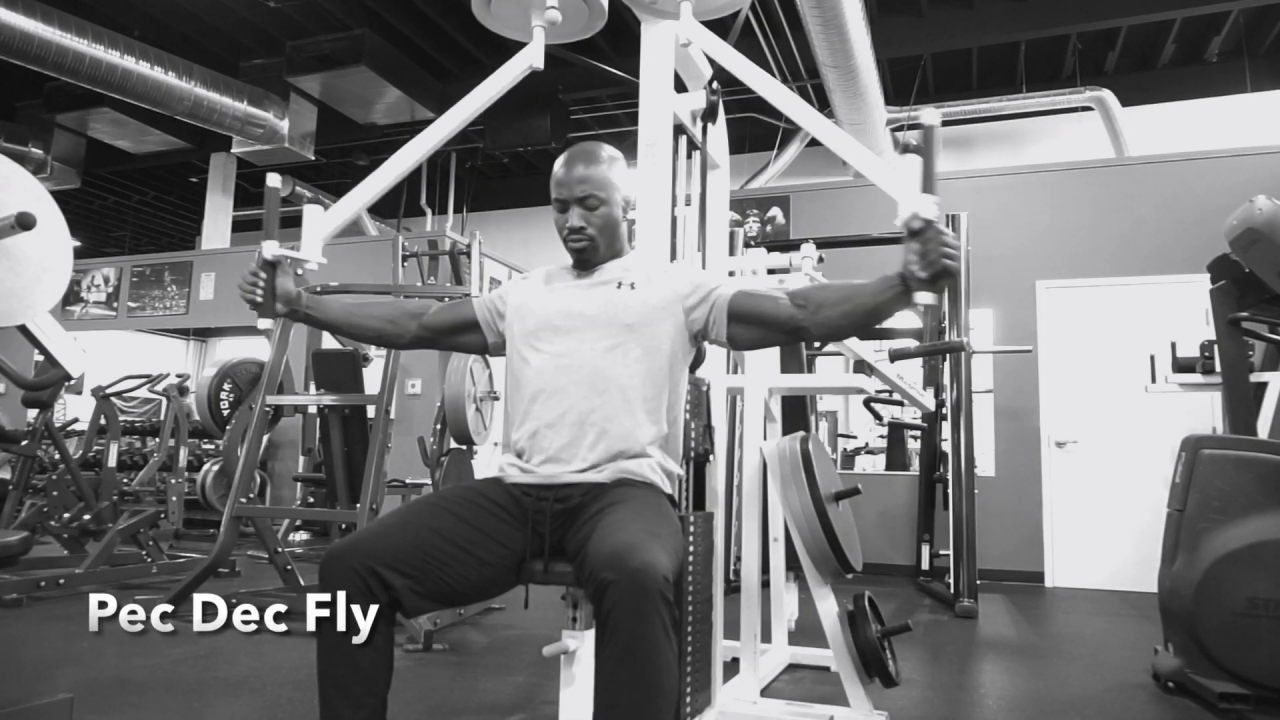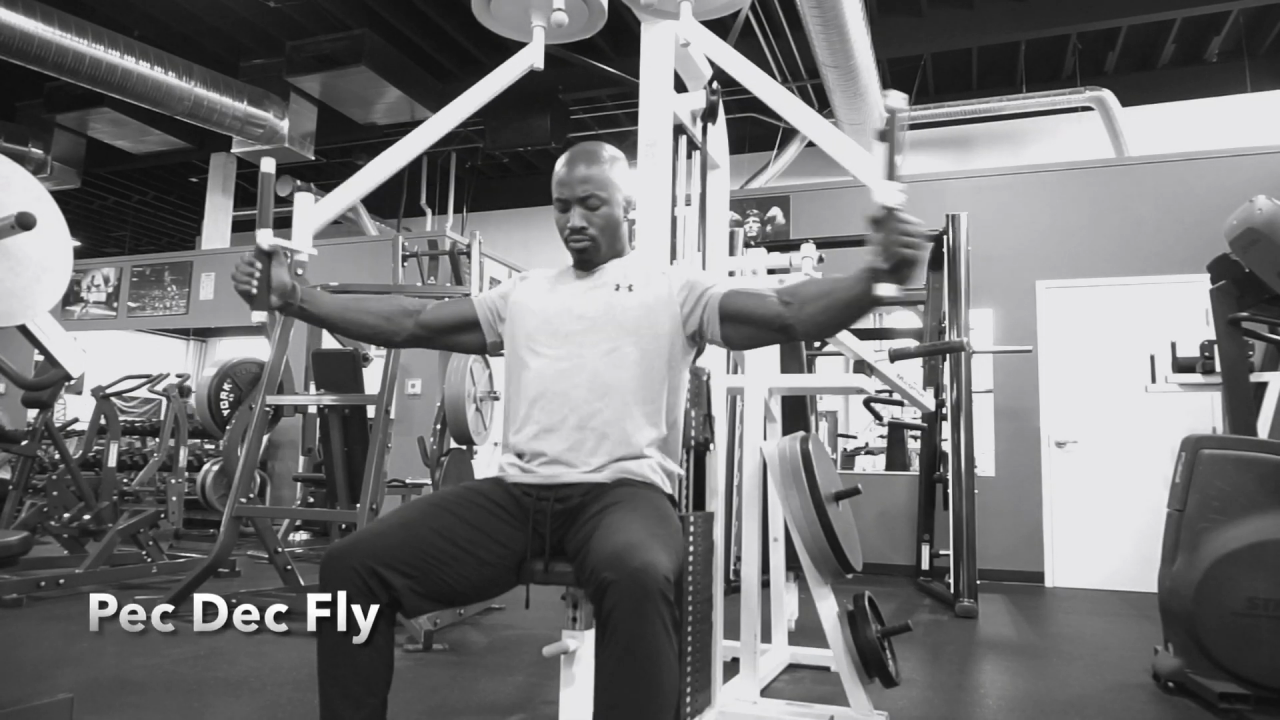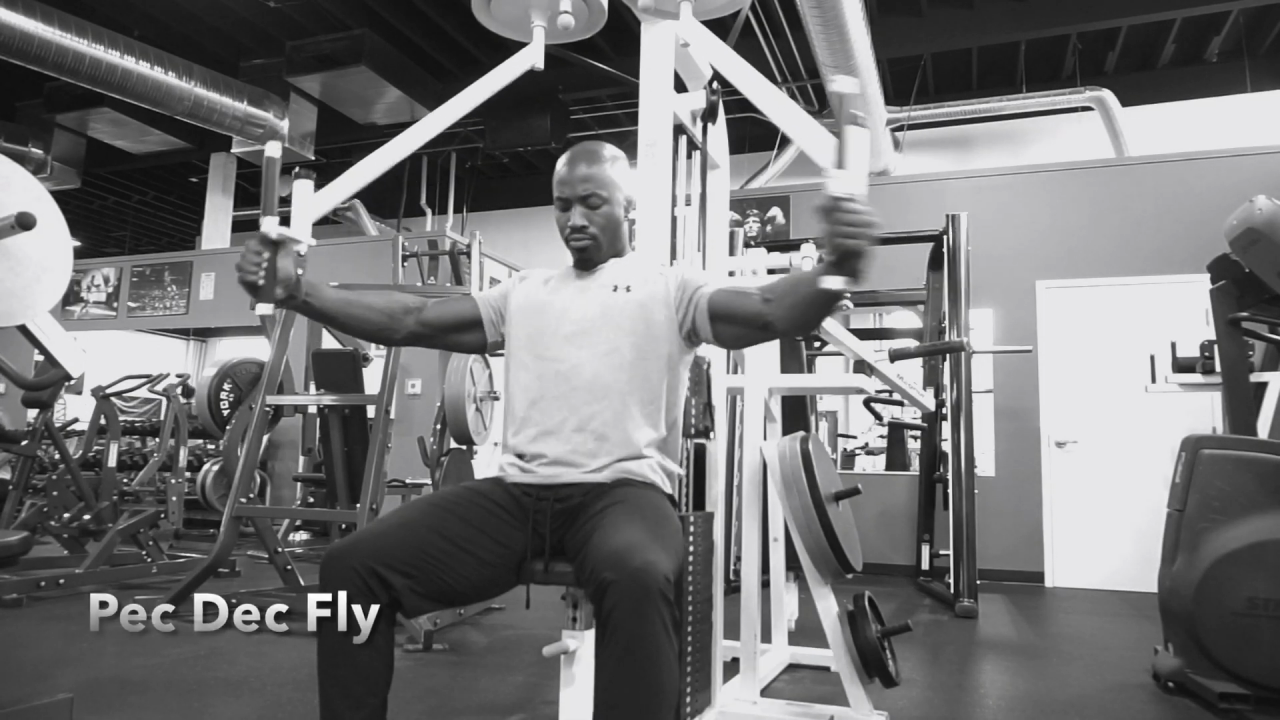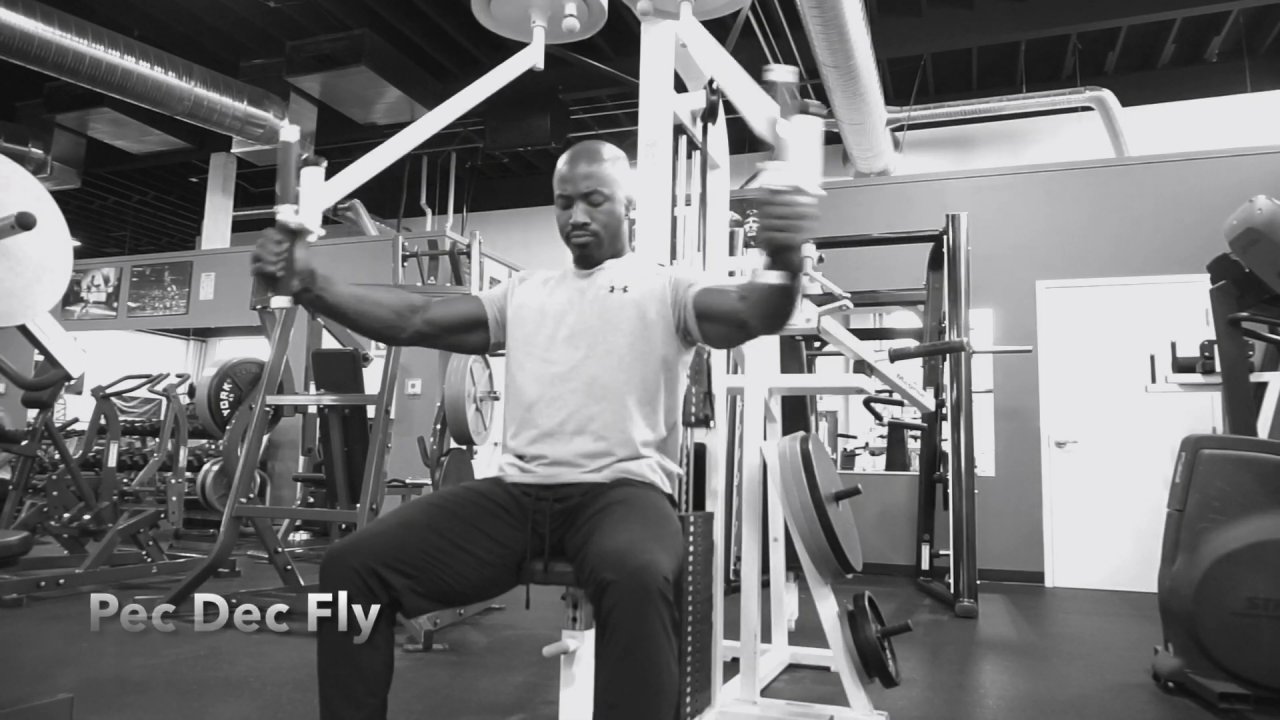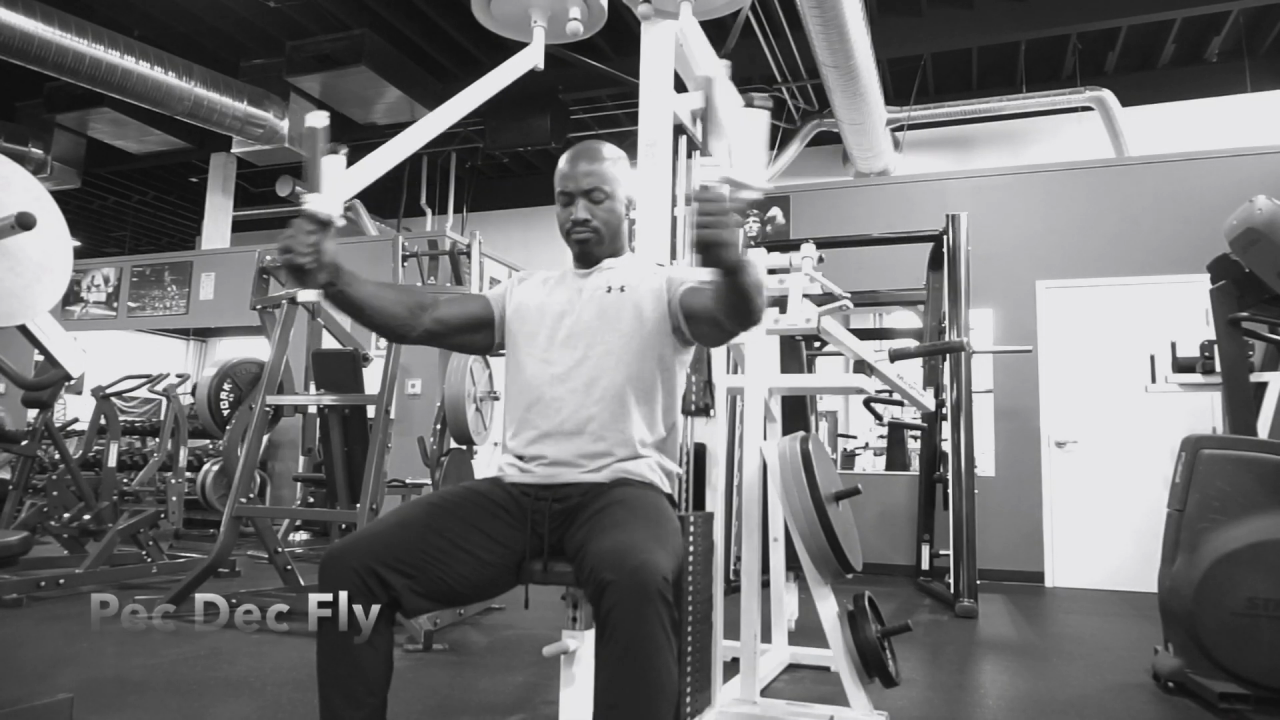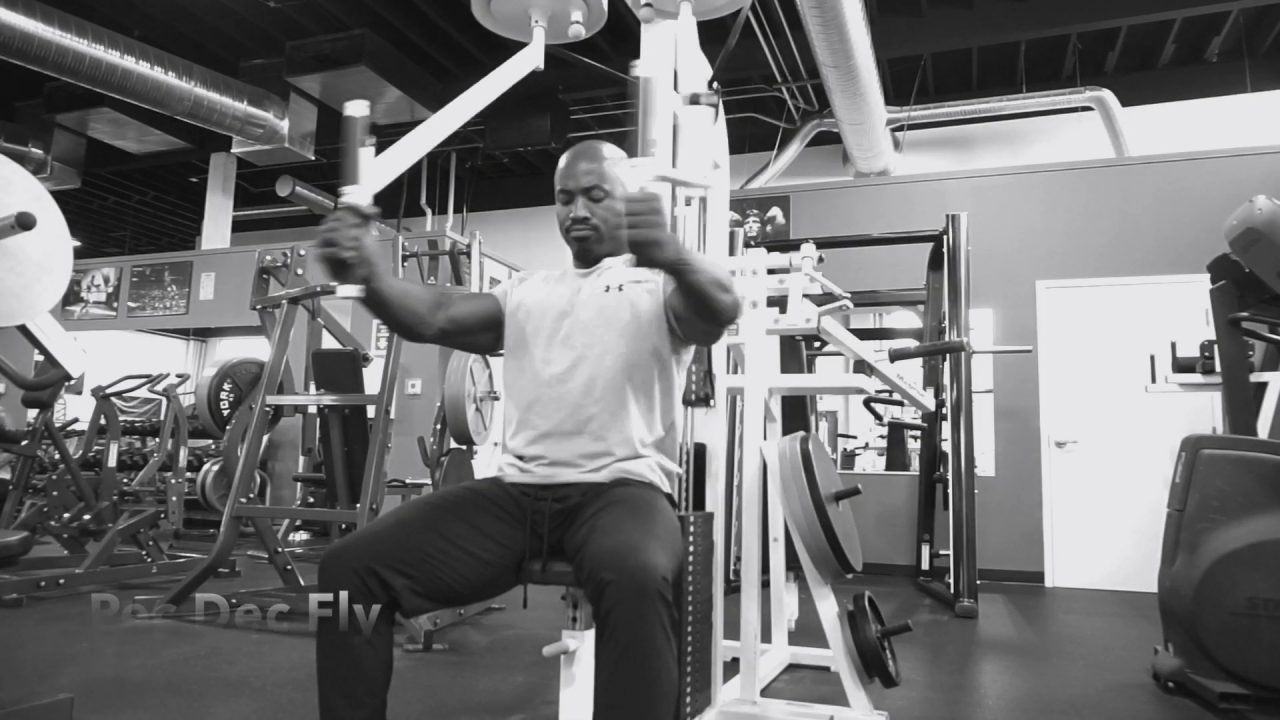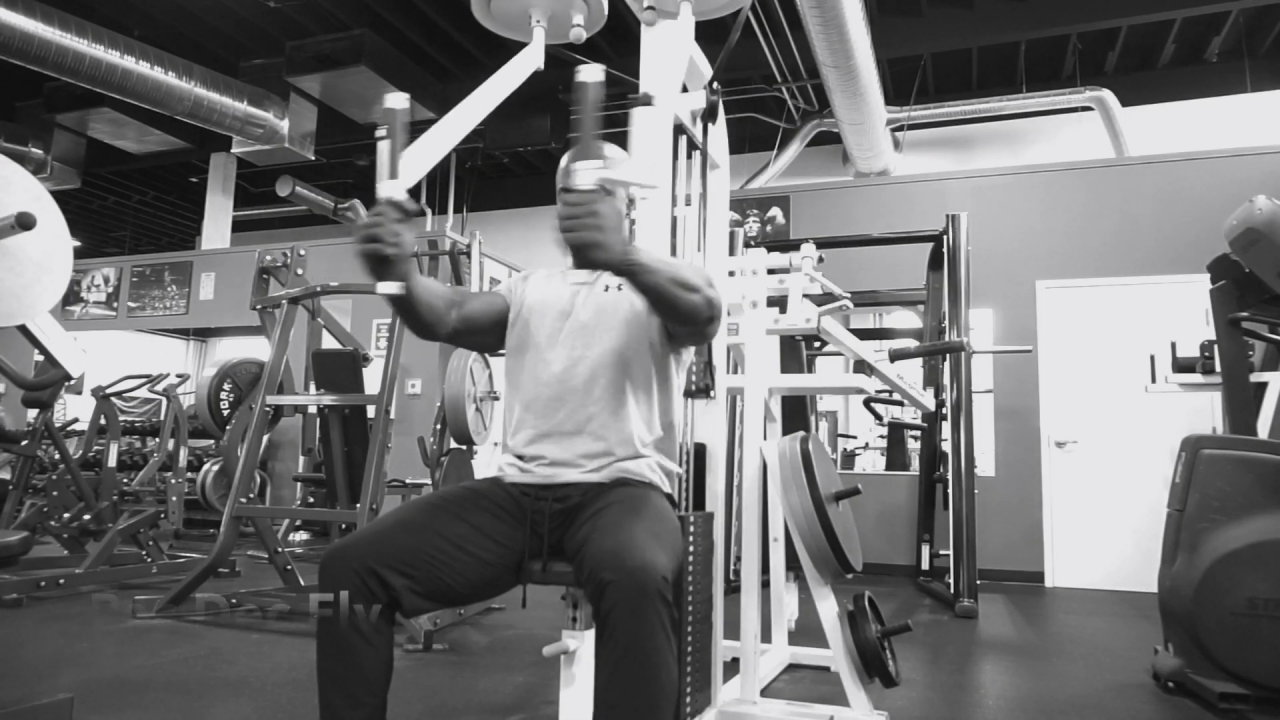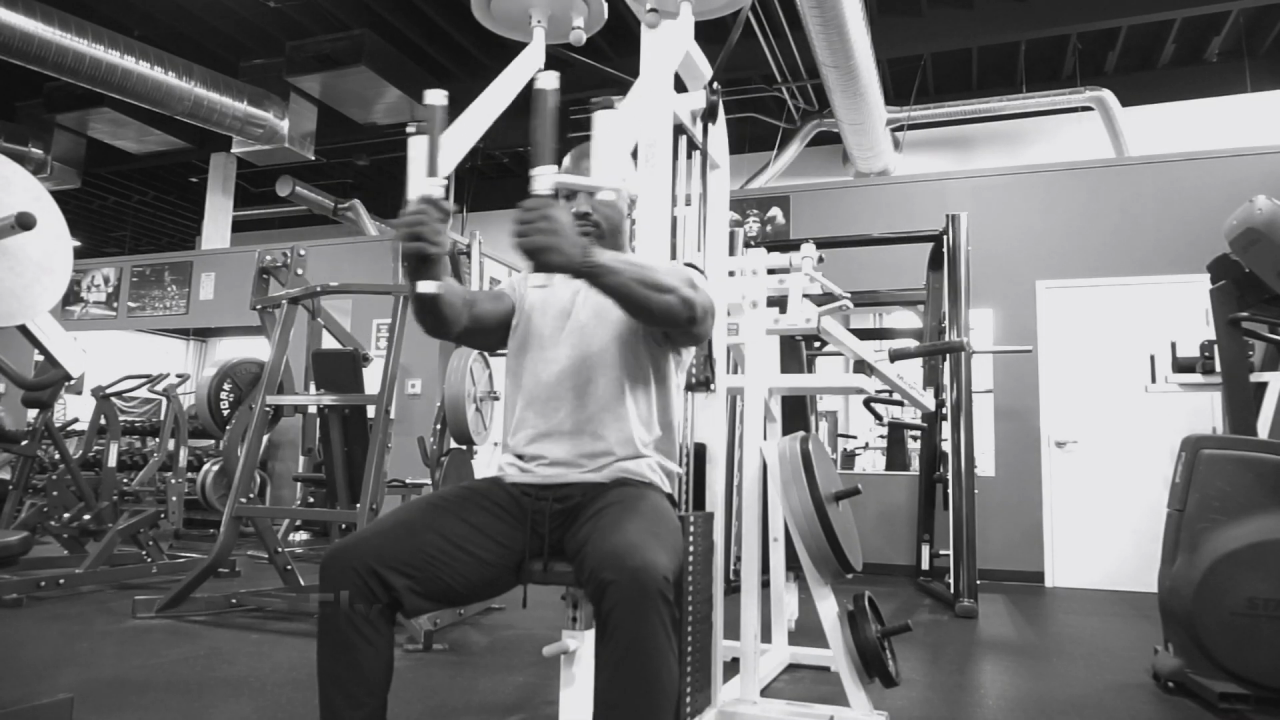
dt=0.1s
person 1, frame 1
left shoulder: (676, 287)
right shoulder: (523, 294)
left elbow: (800, 314)
right elbow: (416, 323)
left wrist: (906, 281)
right wrist: (299, 304)
left hip: (623, 487)
right hip: (516, 491)
left knee: (635, 575)
right knee: (350, 565)
person 1, frame 2
left shoulder: (674, 287)
right shoulder: (524, 293)
left elbow: (791, 313)
right elbow: (411, 321)
left wrist: (878, 271)
right wrist: (293, 298)
left hip: (625, 488)
right hip: (517, 489)
left knee: (637, 579)
right knee: (353, 564)
person 1, frame 3
left shoulder: (671, 287)
right shoulder: (523, 293)
left elbow: (772, 311)
right elbow: (409, 319)
left wrist: (837, 267)
right wrist: (295, 291)
left hip: (623, 488)
right hip: (517, 491)
left knee: (638, 577)
right knee: (353, 566)
person 1, frame 4
left shoulder: (667, 286)
right shoulder: (524, 293)
left elbow: (755, 311)
right elbow: (411, 318)
left wrist: (786, 267)
right wrist: (305, 281)
left hip: (624, 488)
right hip: (517, 490)
left knee: (638, 578)
right knee: (352, 566)
person 1, frame 5
left shoulder: (663, 285)
right shoulder: (526, 293)
left elbow: (735, 309)
right elbow: (420, 318)
left wrist: (731, 261)
right wrist: (329, 275)
left hip: (623, 488)
right hip: (517, 491)
left knee: (635, 577)
right knee: (351, 565)
person 1, frame 6
left shoulder: (665, 287)
right shoulder: (527, 291)
left elbow: (719, 307)
right elbow: (428, 317)
left wrist: (668, 253)
right wrist: (363, 270)
left hip: (621, 488)
right hip: (516, 489)
left knee: (636, 577)
right knee: (351, 564)
person 1, frame 7
left shoulder: (657, 285)
right shoulder: (531, 290)
left elbow: (699, 306)
right elbow: (442, 316)
left wrist: (621, 253)
right wrist: (394, 269)
left hip: (621, 488)
right hip: (516, 490)
left knee: (636, 576)
right knee: (351, 565)
person 1, frame 8
left shoulder: (669, 281)
right shoulder: (531, 291)
left elbow: (686, 309)
right elbow: (447, 317)
left wrist: (577, 256)
right wrist: (424, 263)
left hip: (622, 487)
right hip: (517, 490)
left knee: (637, 577)
right knee: (352, 566)
